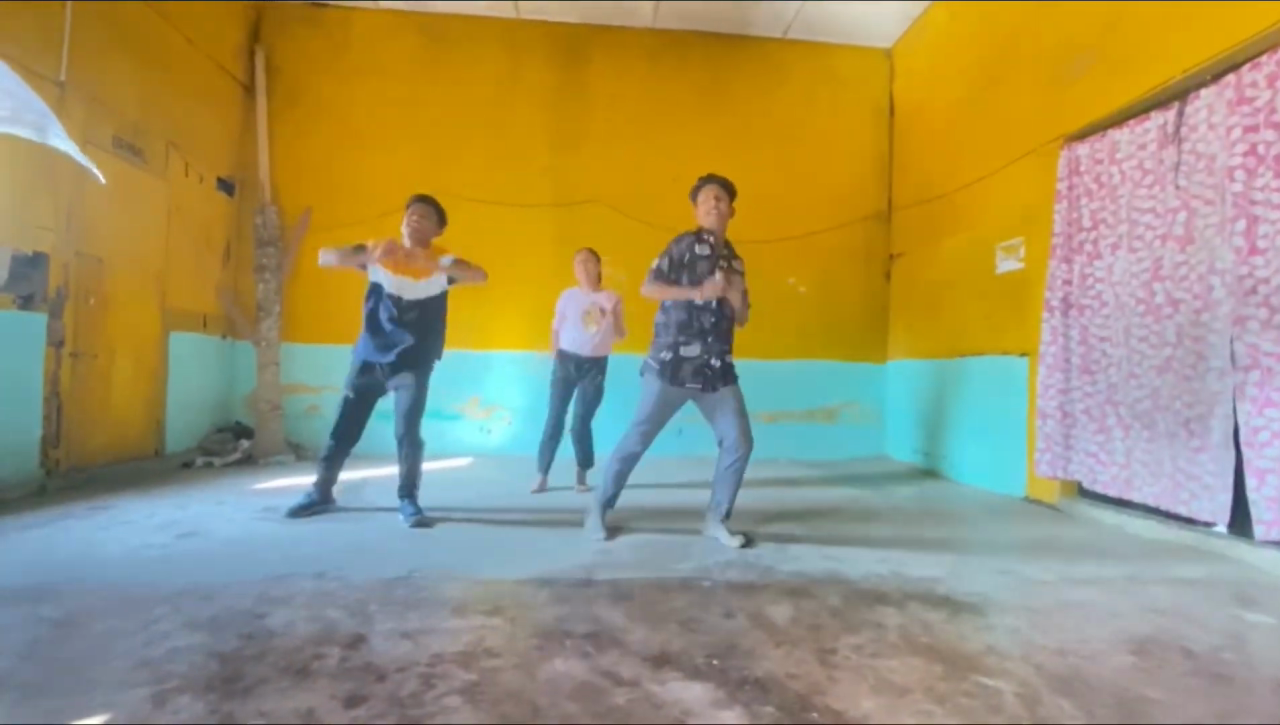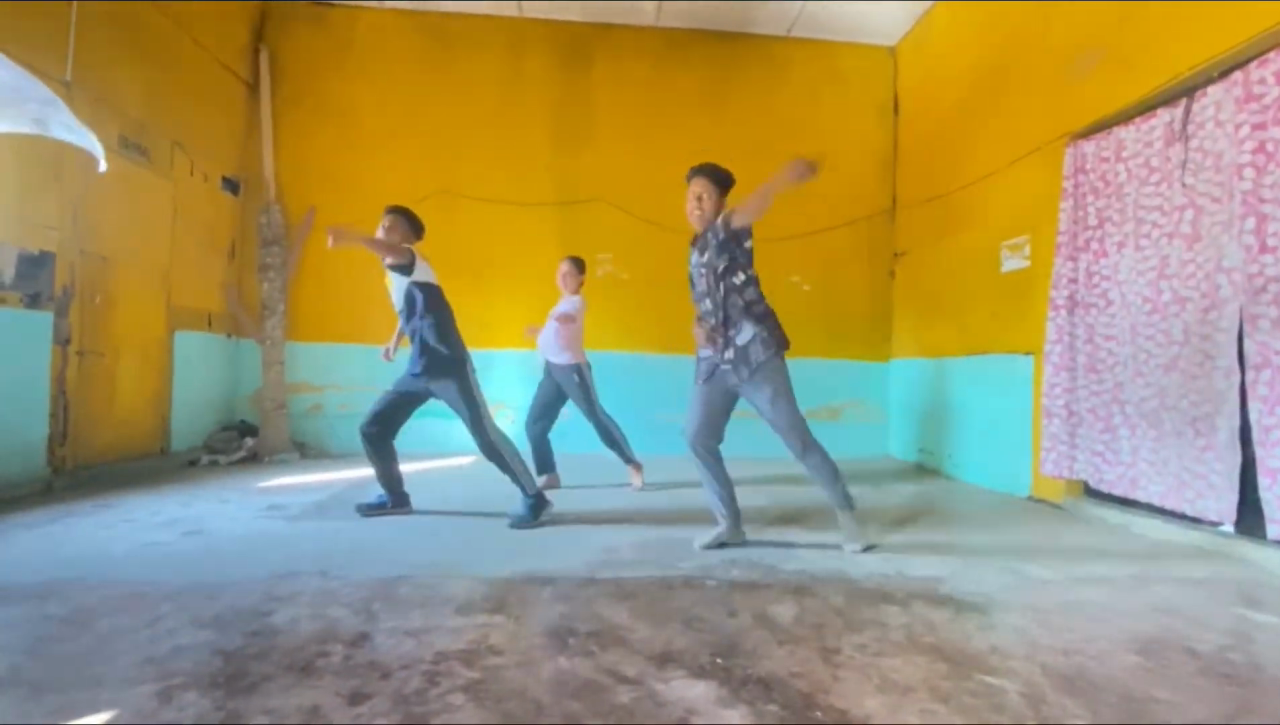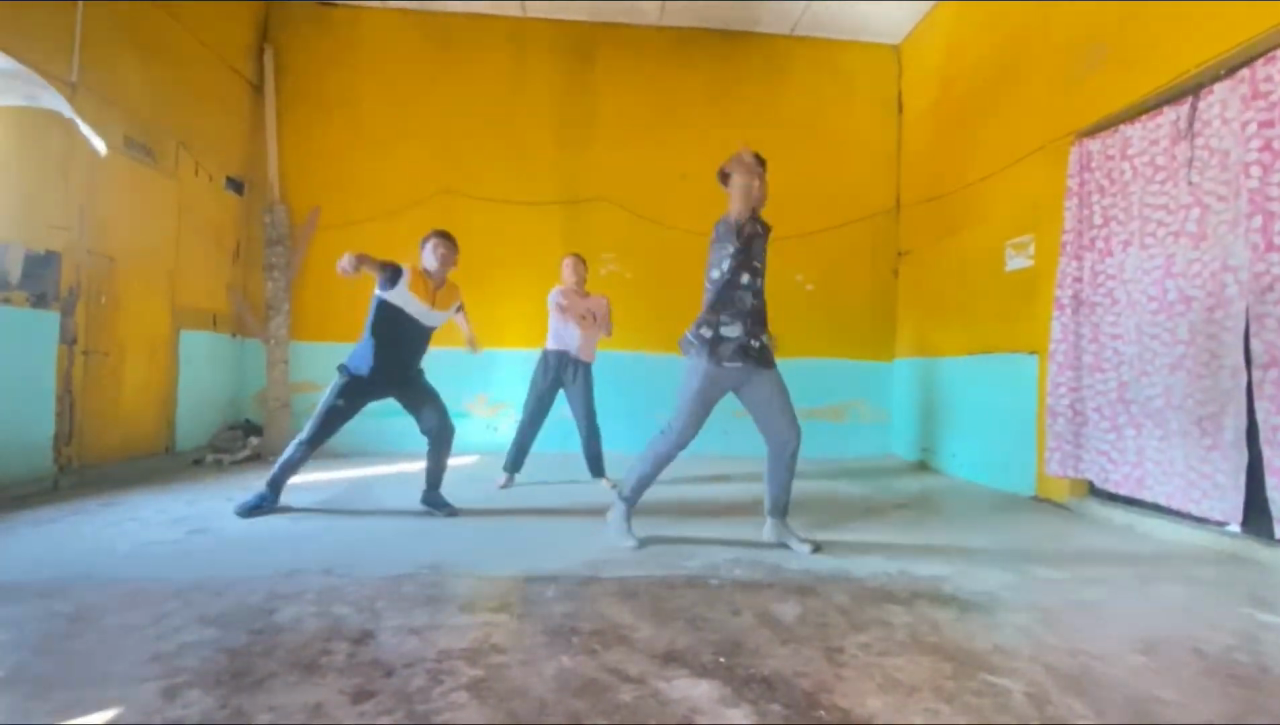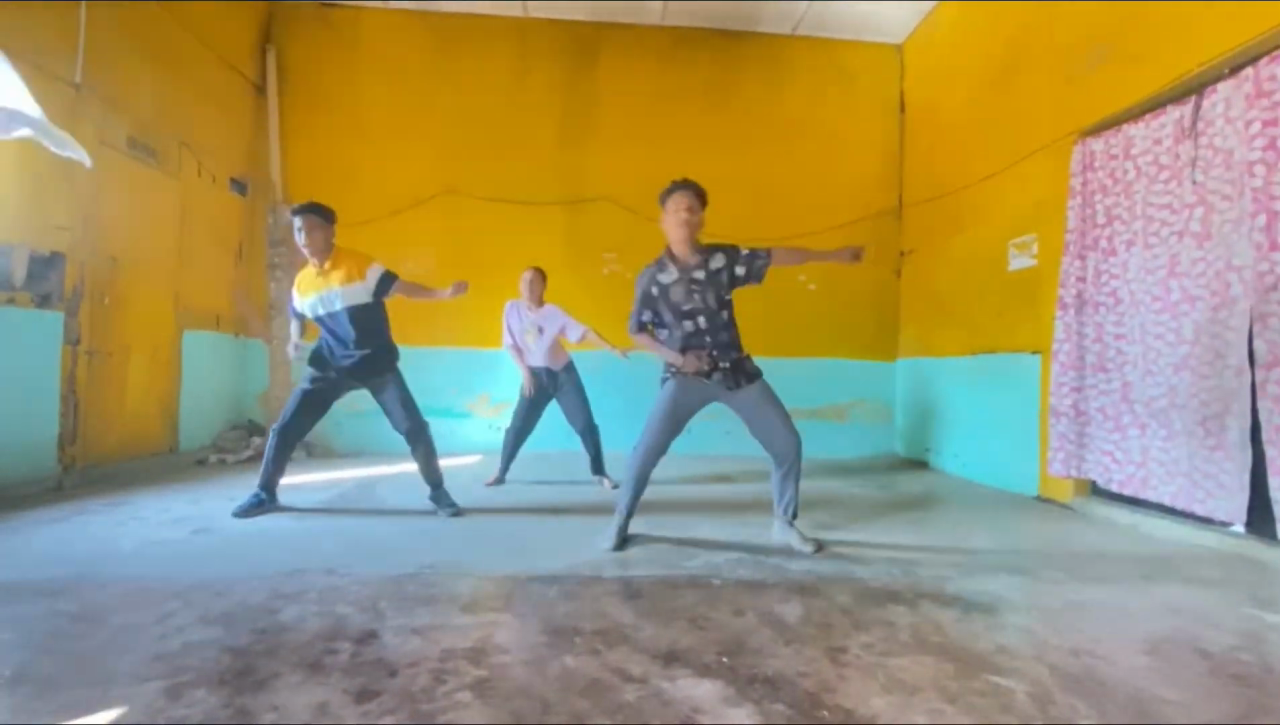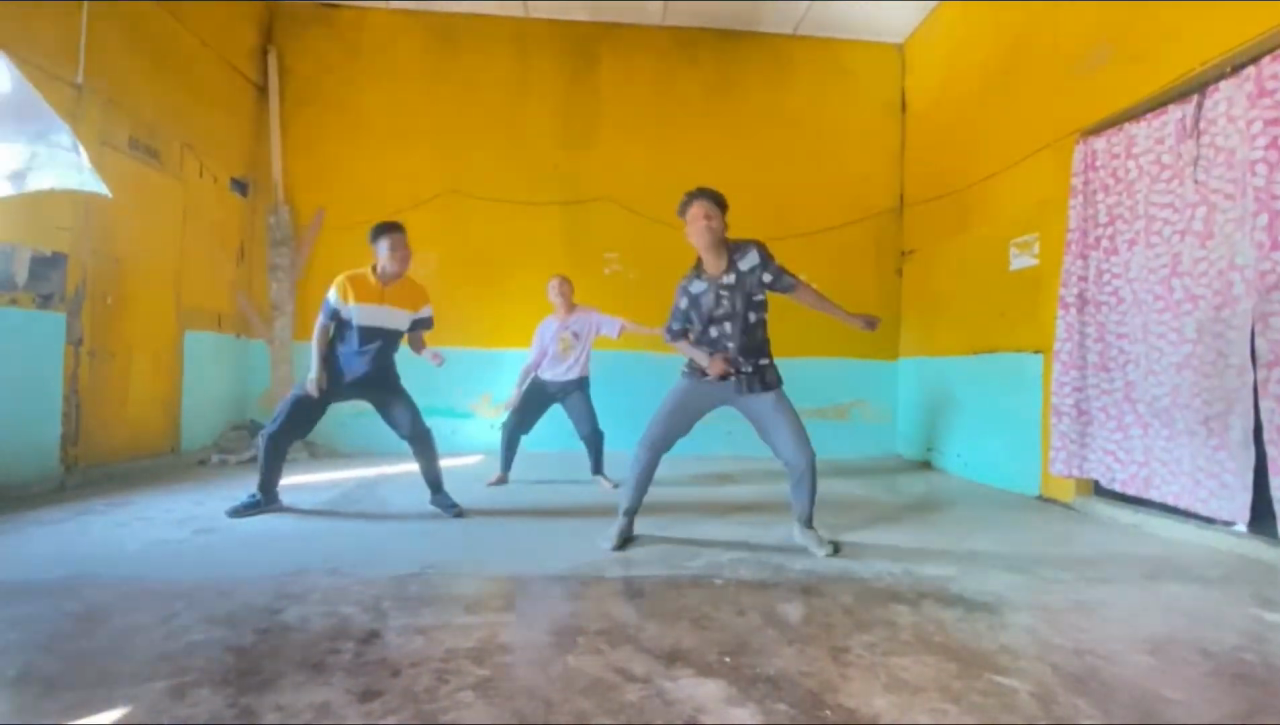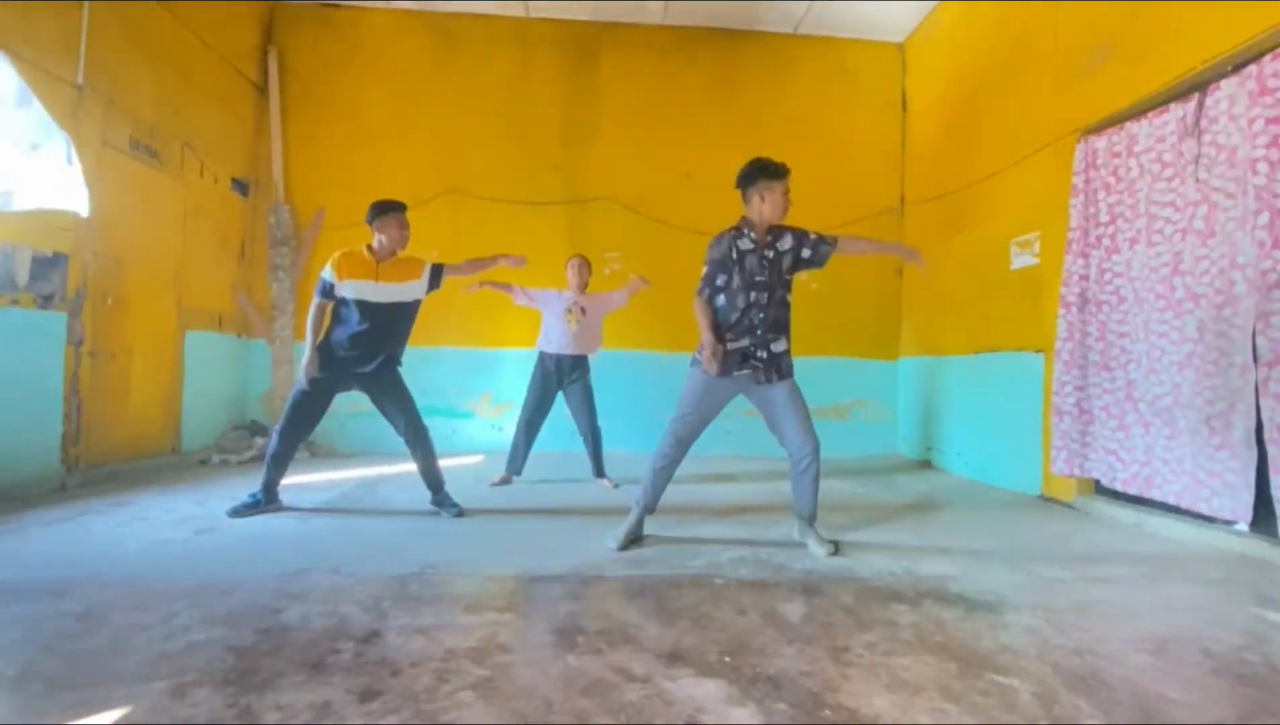
dt=0.5s
person 1, frame 1
left shoulder: (733, 262)
right shoulder: (685, 247)
left elbow: (741, 320)
right elbow: (648, 289)
left wrist: (736, 299)
right wrist: (697, 291)
left hip: (716, 368)
right hip: (673, 363)
left knee: (739, 443)
right knee: (636, 439)
left ankle: (716, 520)
right ankle: (599, 510)
person 1, frame 2
left shoulder: (723, 234)
right shoulder: (696, 252)
left elbow: (747, 210)
left wrist: (785, 176)
right wrist: (701, 327)
left hip: (755, 352)
right hip: (716, 359)
left knee: (797, 438)
right knee: (699, 438)
left ankle: (845, 511)
right ankle: (729, 523)
person 1, frame 3
left shoulder: (757, 231)
right shoulder: (733, 224)
right elbow: (736, 212)
right wrist: (740, 180)
left hip: (754, 353)
right hip: (715, 350)
left knee: (787, 436)
right knee: (679, 434)
left ankle: (776, 522)
right ankle: (623, 506)
person 1, frame 4
left shoulder: (724, 259)
right shoulder: (653, 278)
left elbow: (776, 257)
right elbow: (637, 332)
left wrist: (834, 255)
right wrist: (677, 358)
left hip: (735, 370)
right hip: (686, 376)
left knee: (788, 442)
right knee: (648, 446)
left ankle: (786, 524)
right ankle: (621, 520)
person 1, frame 5
left shoulder: (752, 255)
right shoulder: (690, 288)
left elbow: (794, 288)
right elbow: (674, 336)
left wrist: (849, 317)
right wrist: (704, 357)
left hip: (757, 378)
right hip: (706, 376)
left knee: (801, 457)
right knee: (651, 442)
left ankle: (804, 527)
right ankle: (626, 519)
person 1, frame 6
left shoulder: (789, 242)
right shoulder: (727, 244)
left elbow: (840, 245)
right elbow: (702, 299)
left wrist: (897, 249)
right wrist: (709, 344)
left hip: (770, 366)
right hip: (719, 364)
left knee: (806, 447)
right knee: (674, 441)
left ankle: (805, 525)
right ankle: (636, 519)
person 2, frame 1
left shoulder: (440, 261)
right shoulder: (379, 252)
left elbow: (479, 275)
right elbow: (325, 259)
left wrist: (430, 262)
right wrist: (366, 256)
left hip: (413, 361)
right hip: (370, 355)
left knee: (407, 431)
right knee: (345, 426)
left ankle: (408, 500)
right ankle: (321, 492)
person 2, frame 2
left shoulder: (411, 259)
right shoulder: (398, 272)
left elbow: (392, 250)
left wrist: (352, 237)
right wrist: (394, 341)
left hip: (447, 365)
right hip: (418, 371)
left knee: (483, 431)
right knee: (372, 428)
left ankle: (533, 497)
right ankle: (394, 496)
person 2, frame 3
left shoulder: (451, 294)
right shoulder: (401, 275)
right elbow: (357, 263)
left wrist: (468, 333)
right wrist: (352, 263)
left hip: (406, 375)
right hip: (364, 372)
left knee: (442, 428)
right knee: (313, 434)
left ankle: (432, 493)
right ankle: (271, 491)
person 2, frame 4
left shoulder: (359, 266)
right shoulder: (302, 282)
left elbow: (403, 288)
right elbow: (298, 319)
left wrist: (445, 294)
right wrist: (295, 341)
left hip: (376, 364)
right hip: (331, 366)
left knee: (412, 426)
right knee: (286, 427)
left ankle: (437, 491)
right ankle: (266, 493)
person 2, frame 5
left shoulder: (417, 295)
right shoulder: (347, 284)
left elbow: (415, 339)
right elbow: (322, 327)
left wrist: (429, 354)
right wrist: (317, 369)
left hip: (380, 379)
right hip: (335, 374)
left knee: (418, 431)
right knee: (275, 433)
left ankle: (438, 493)
right ankle: (266, 495)
person 2, frame 6
left shoulder: (417, 269)
right shoulder: (342, 262)
left elbow: (460, 269)
right elbow: (318, 305)
left wrist: (499, 261)
right wrist: (310, 349)
left hip: (380, 369)
right hip: (332, 362)
left knee: (414, 429)
right knee: (289, 428)
left ankle: (438, 493)
right ankle: (267, 493)
person 3, frame 1
left shoulder: (609, 299)
right shoulder: (568, 296)
left elbow: (620, 336)
right elbow: (557, 327)
left wrist: (615, 316)
right wrist: (551, 351)
left hip: (595, 364)
right hip: (567, 360)
left knee: (581, 421)
right knee: (555, 418)
left ankle: (583, 473)
right ankle: (542, 476)
person 3, frame 2
left shoulder: (575, 302)
right shoulder: (561, 301)
left elbow: (566, 318)
left wrist: (559, 316)
right wrist: (539, 333)
left hip: (573, 368)
right hip: (553, 369)
left knee: (597, 417)
right knee: (534, 424)
left ankle: (633, 464)
right ankle: (550, 475)
person 3, frame 3
left shoulder: (597, 301)
right shoulder: (558, 294)
left elbow: (607, 333)
right elbow: (557, 309)
left wrist: (606, 310)
right wrist: (564, 311)
left hip: (580, 366)
right hip: (553, 360)
left knee: (588, 422)
right knee: (530, 419)
left ankle: (599, 474)
right ankle: (510, 471)
person 3, frame 4
left shoulder: (552, 312)
right shoulder: (512, 308)
left elbow: (583, 332)
right elbow: (511, 345)
left wrist: (613, 348)
right wrist: (525, 371)
left hip: (563, 373)
right hip: (536, 377)
left knee: (585, 424)
right knee: (517, 427)
left ankle: (600, 473)
right ankle: (501, 473)
person 3, frame 5
left shoulder: (588, 316)
right shoulder: (546, 326)
left elbow: (619, 325)
right elbow: (533, 361)
left wrist: (652, 331)
right wrist: (517, 389)
left hip: (574, 385)
right hip: (543, 383)
left knee: (591, 431)
right knee: (512, 425)
left ankle: (598, 473)
right ankle: (503, 473)
person 3, frame 6
left shoulder: (598, 301)
right shoulder: (550, 296)
left elbow: (628, 293)
right elbow: (514, 290)
left wrist: (638, 282)
right wrist: (484, 283)
left hip: (577, 365)
right hip: (548, 363)
left knee: (588, 424)
right knee: (528, 420)
left ankle: (600, 473)
right ankle: (510, 472)
